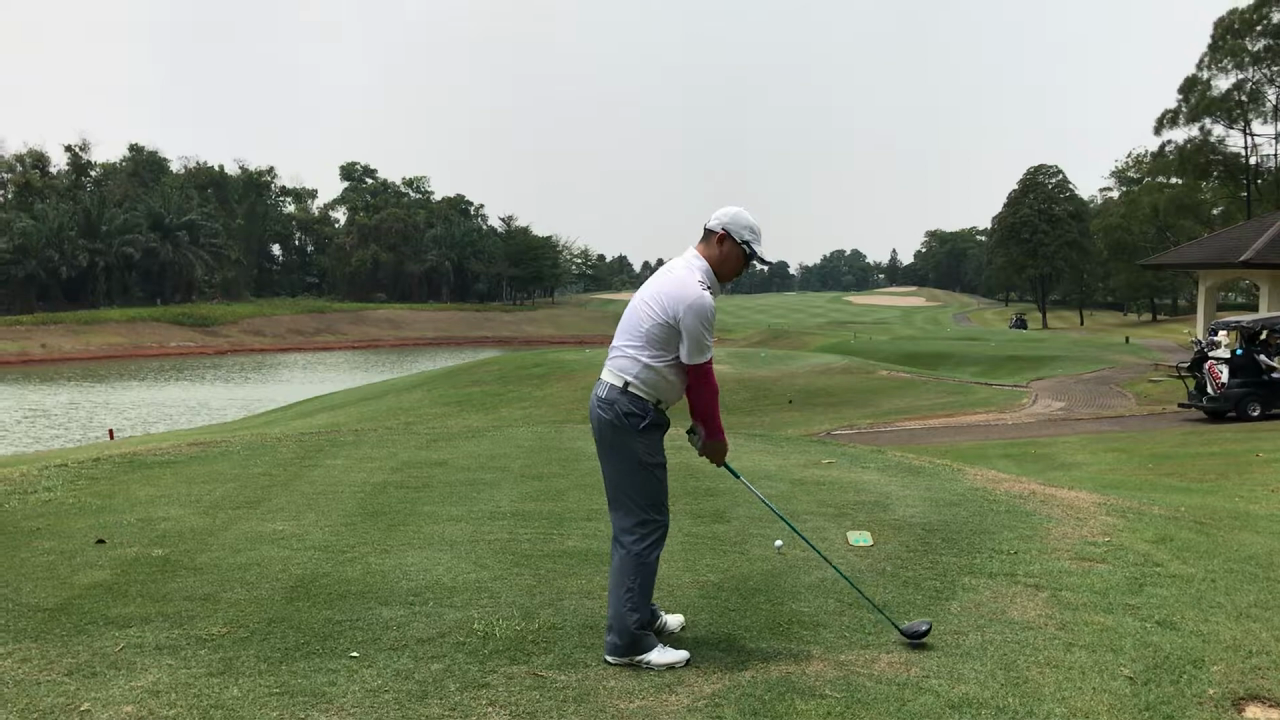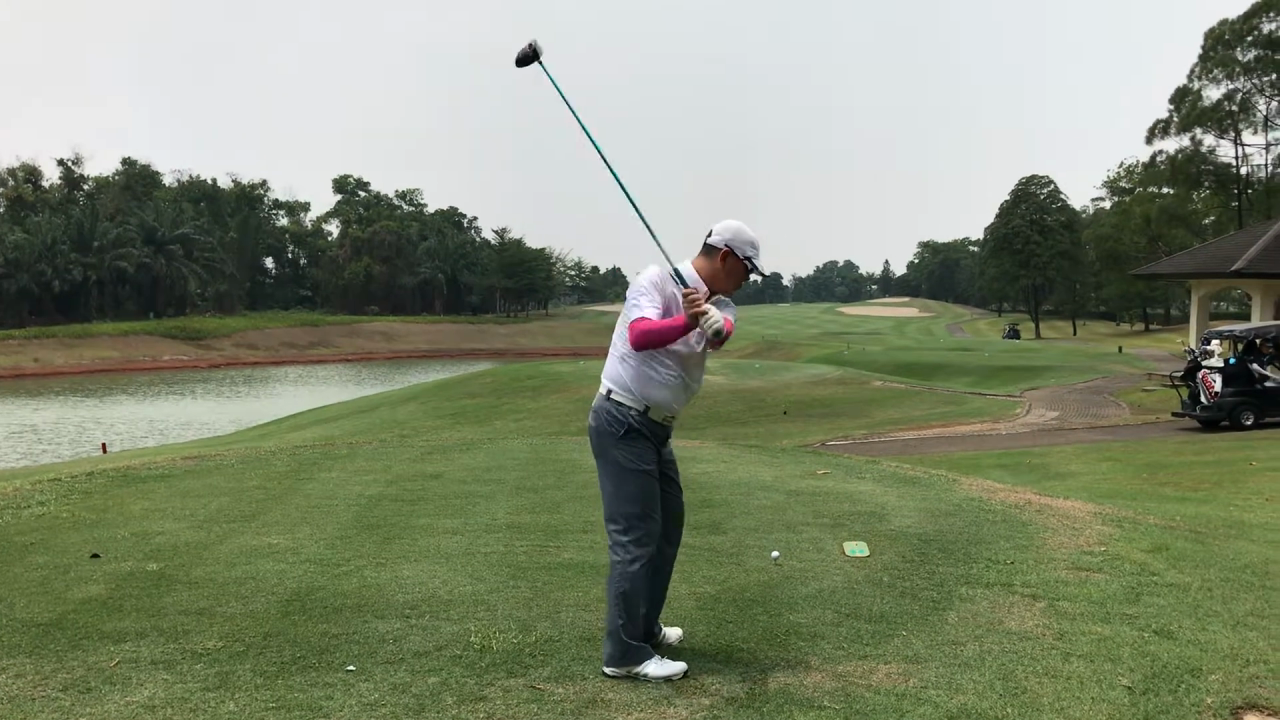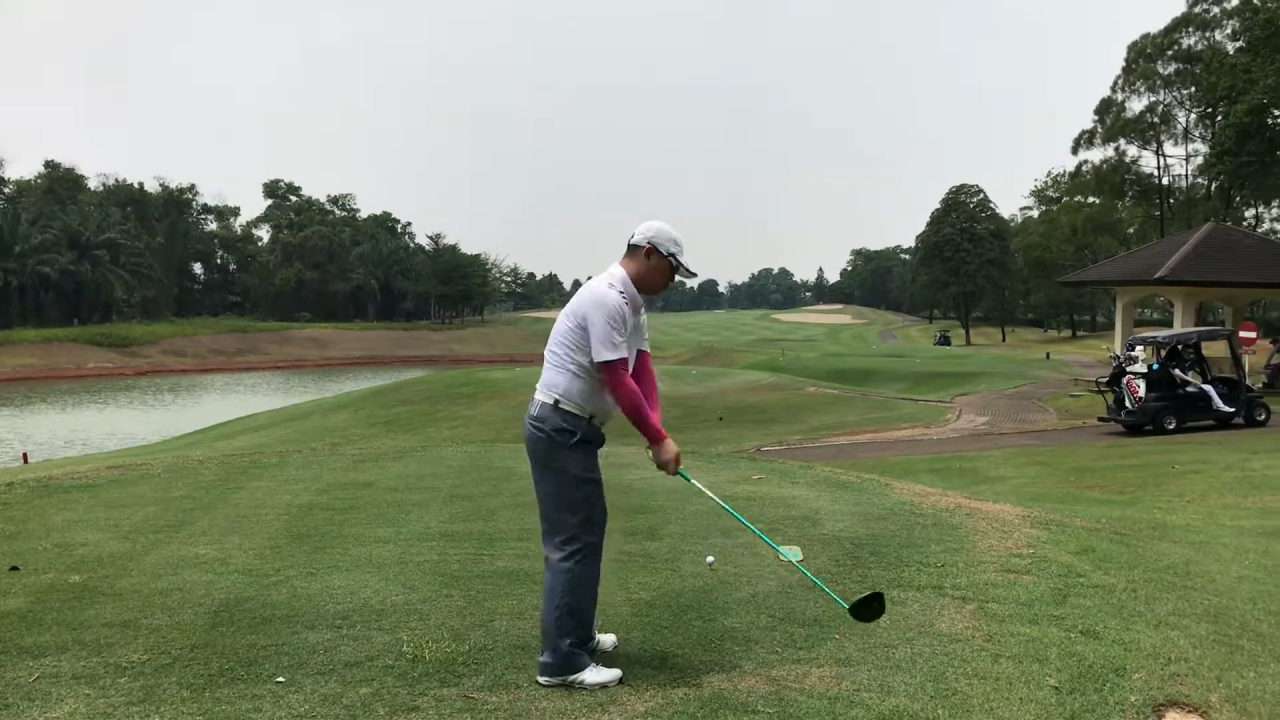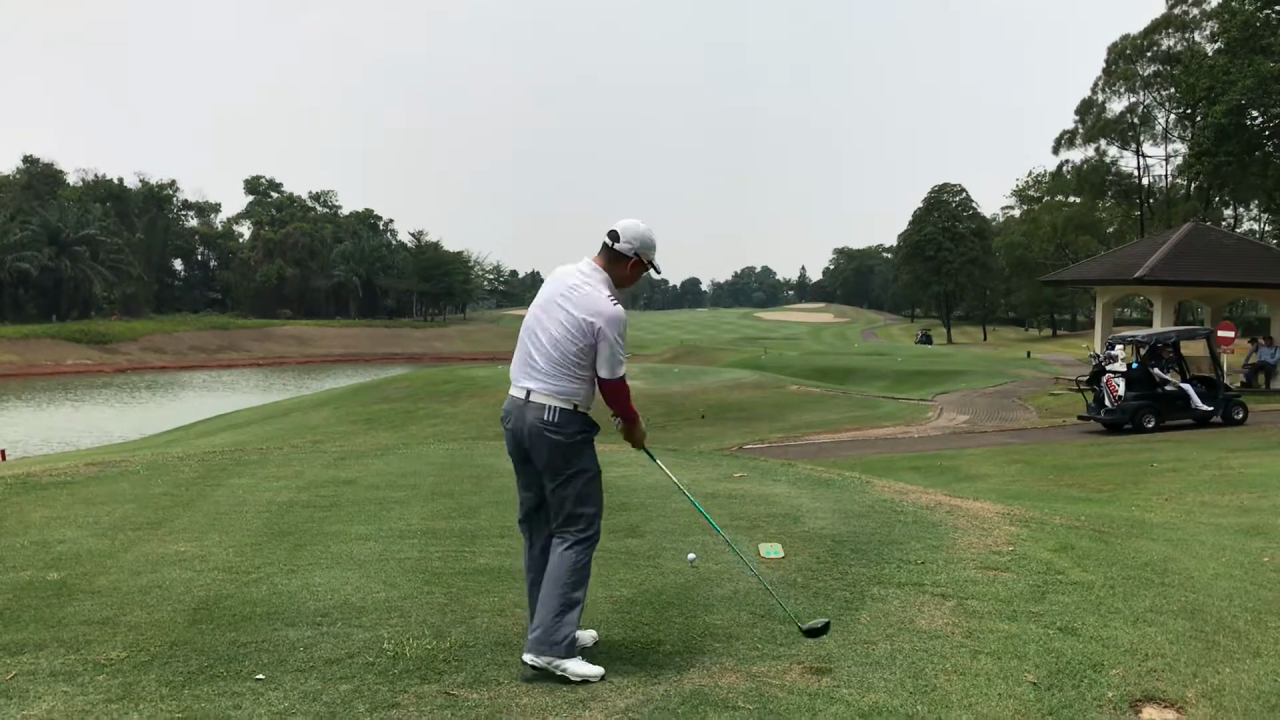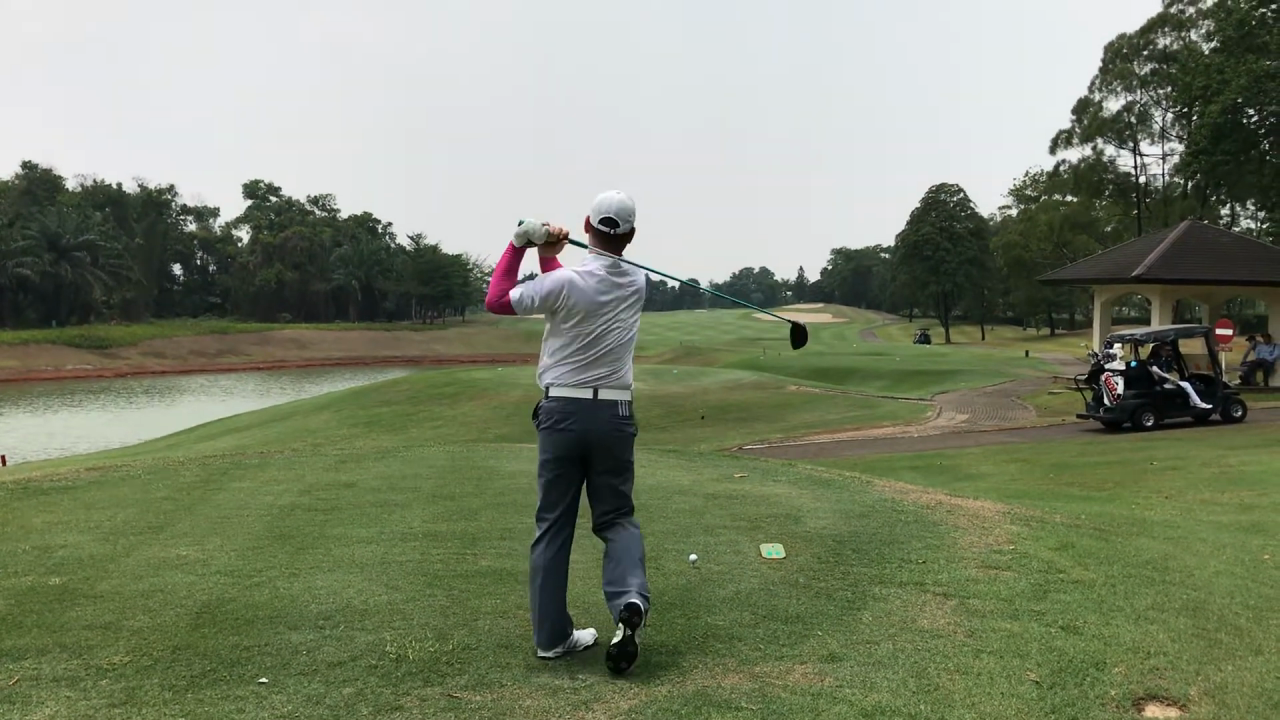
dt=1s
person 1, frame 1
left shoulder: (682, 273)
right shoulder: (695, 297)
left elbow: (693, 370)
right elbow: (702, 378)
left wrist: (699, 423)
right wrist: (715, 436)
left hip: (622, 405)
right hip: (629, 412)
left knee: (643, 517)
right knee: (641, 523)
left ankle: (638, 612)
right ankle: (627, 641)
person 1, frame 2
left shoulder: (720, 301)
right shoulder: (657, 281)
left elbow: (722, 329)
right elbow: (640, 337)
left wrist: (712, 323)
right wrist: (687, 320)
left hip: (653, 427)
right hip: (623, 423)
left knee: (665, 528)
right knee: (635, 536)
left ankle: (642, 627)
right ankle: (625, 652)
person 1, frame 3
left shoulder: (628, 304)
right shoulder: (607, 299)
left elbow: (643, 373)
right elbow: (618, 384)
left wrist: (658, 429)
right wrist: (657, 441)
left hip: (556, 423)
right hip: (562, 428)
left knee: (577, 533)
right knee: (574, 541)
left ankle: (575, 635)
right ankle: (560, 661)
person 1, frame 4
left shoulder: (569, 278)
right shoulder: (608, 312)
right elbow: (613, 387)
left wrist: (625, 411)
right wrist: (632, 423)
left hip: (521, 412)
right hip: (560, 423)
left knee: (542, 527)
right knee: (576, 530)
left ankle: (550, 628)
right ankle: (548, 645)
person 1, frame 5
left shoulder: (569, 283)
right shoulder: (637, 281)
left elbow: (496, 300)
left wrist: (522, 241)
right wrist: (548, 250)
left hip: (562, 413)
right hip: (614, 415)
left knee: (553, 526)
right knee: (616, 518)
left ankle: (551, 635)
right ankle: (629, 601)
